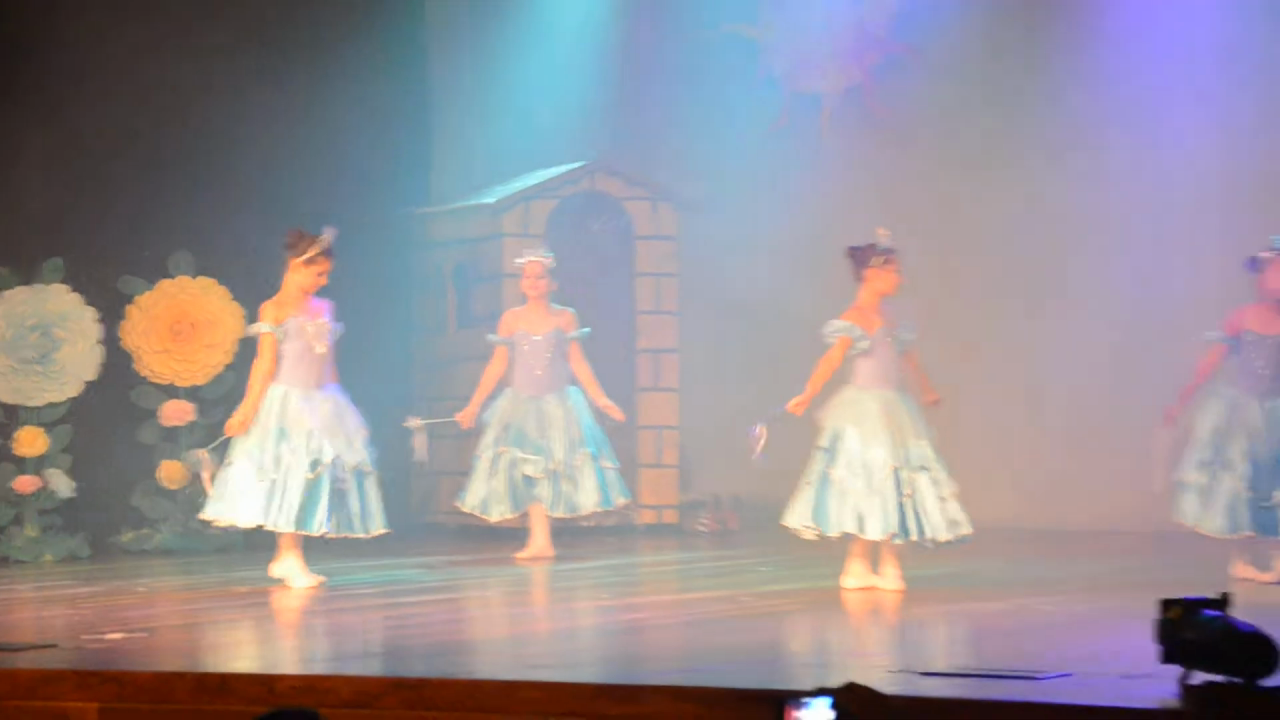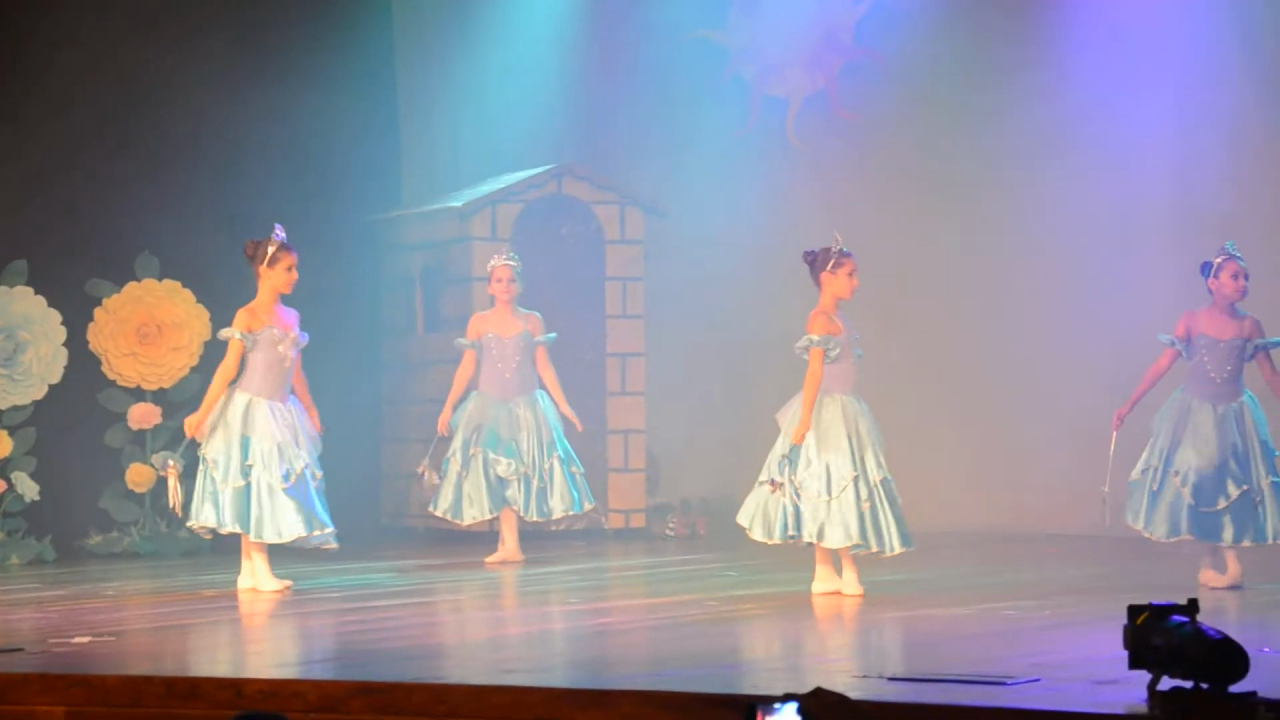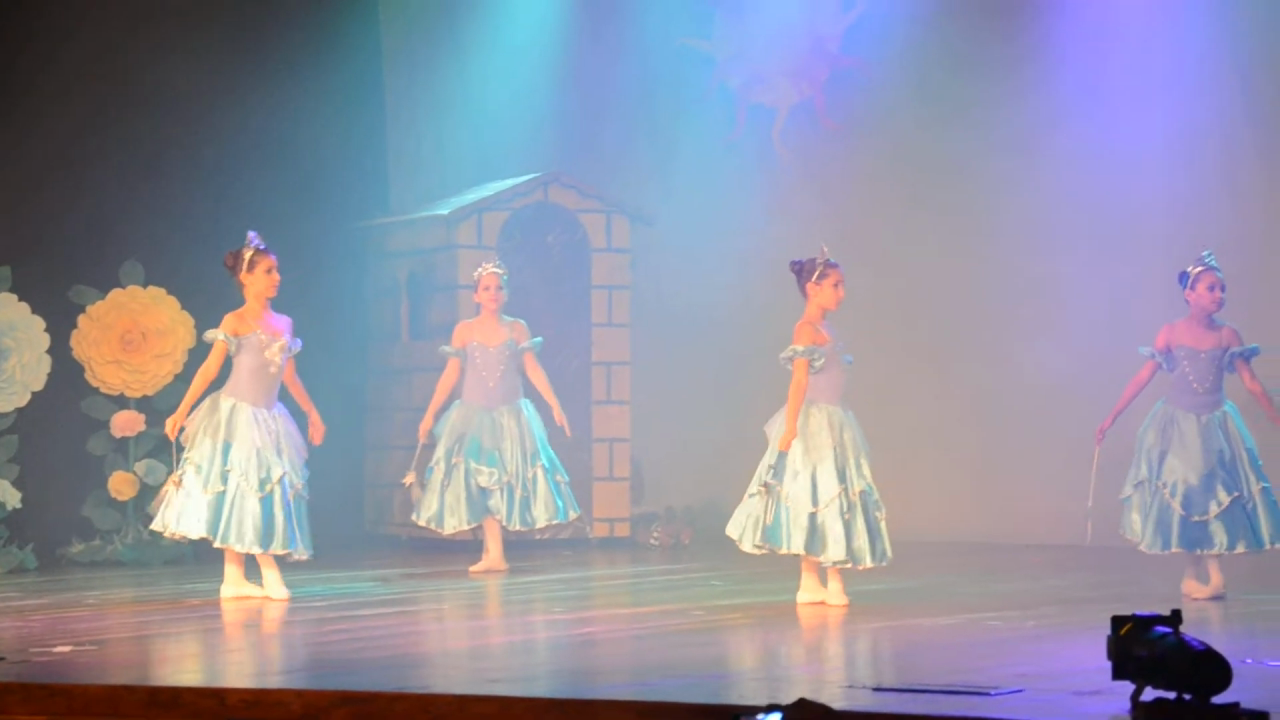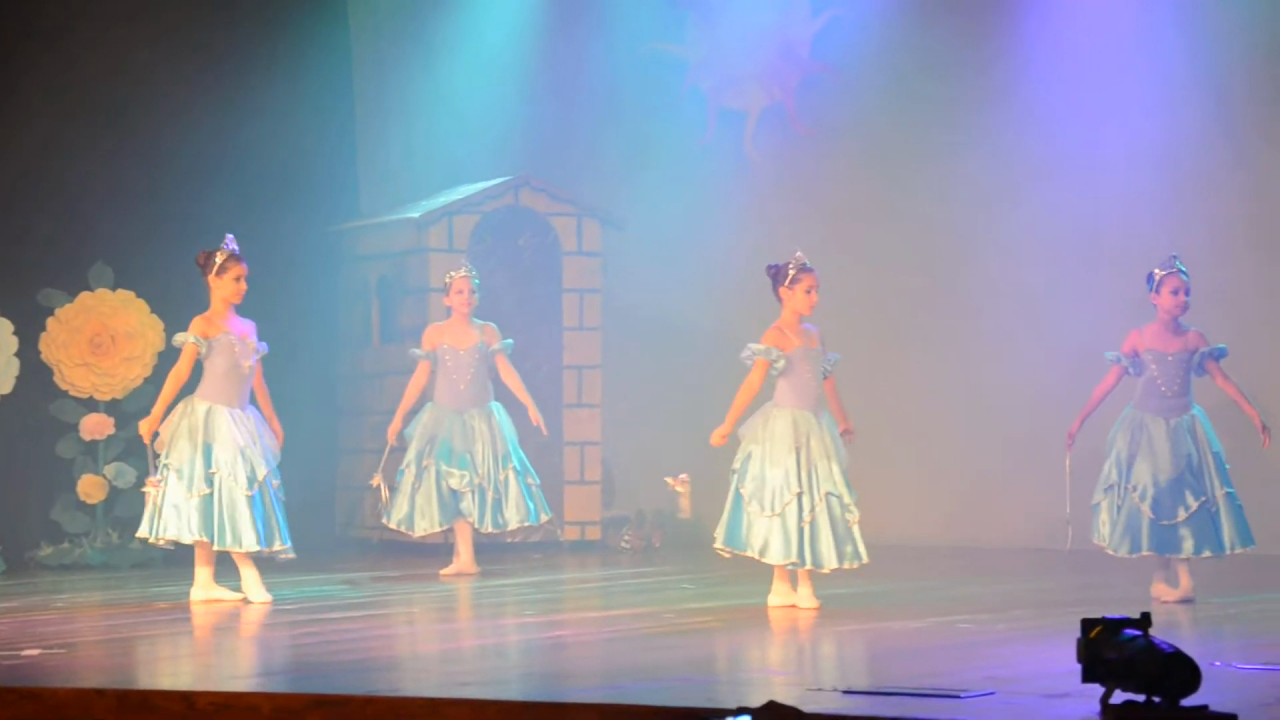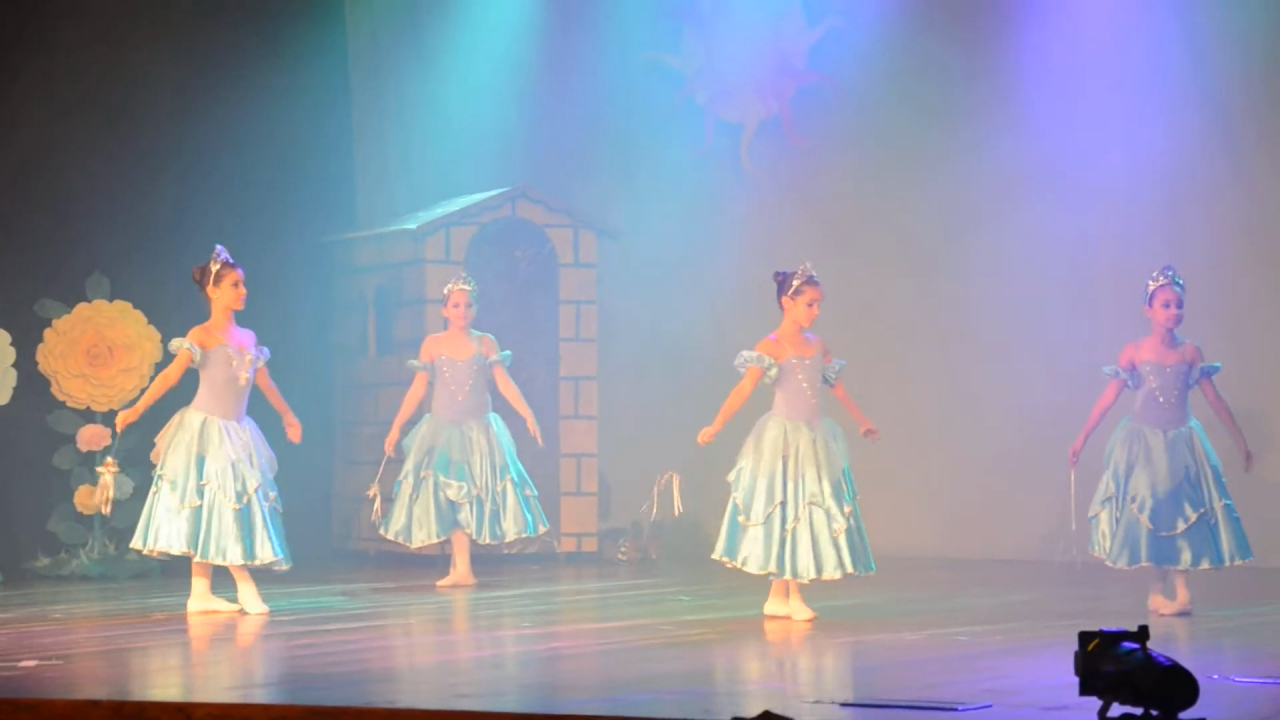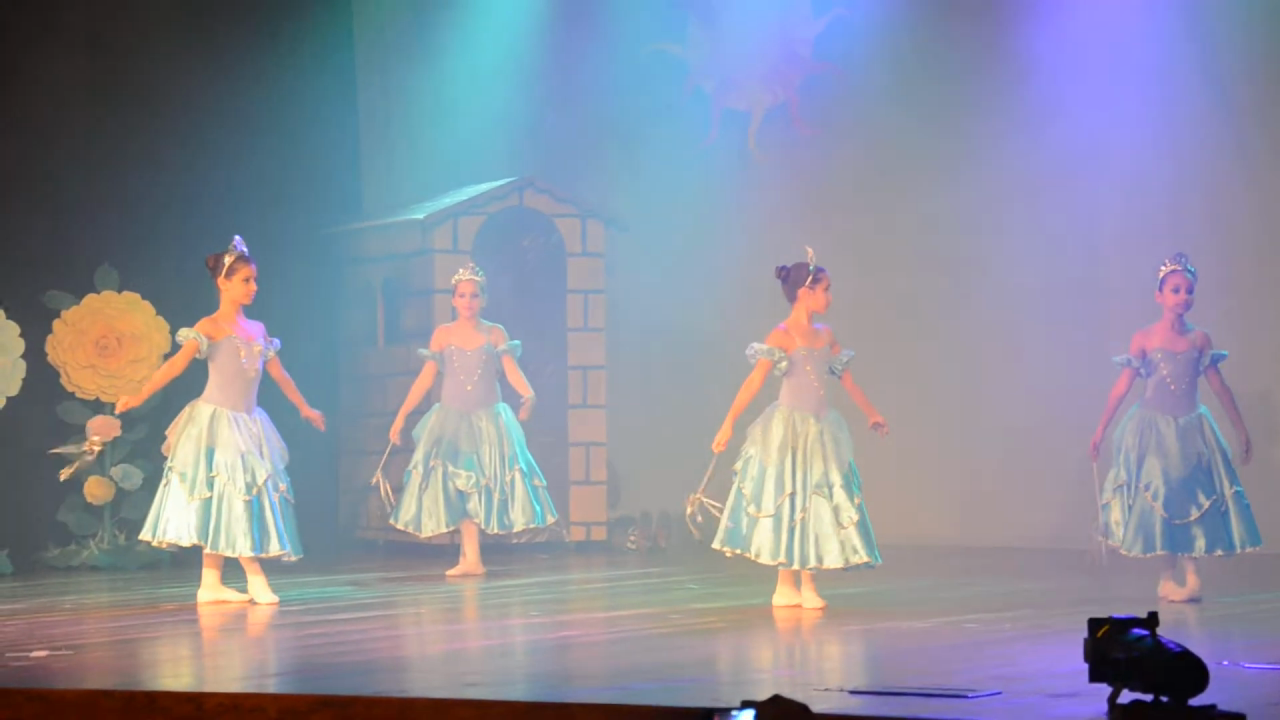
dt=0.4s
person 1, frame 1
left shoulder: (324, 307)
right shoulder: (273, 309)
right elbow: (265, 362)
left wrist: (335, 405)
right wrist: (247, 409)
left hip: (323, 403)
right hip: (288, 401)
left knee: (320, 475)
right knee: (292, 476)
left ankle: (285, 558)
right ankle: (293, 562)
person 1, frame 2
left shoulder: (292, 316)
right shoulder: (247, 316)
right elbow: (229, 367)
left wrist: (309, 409)
right wrist: (203, 412)
left hip: (284, 411)
right hip: (251, 410)
left knee: (282, 485)
right knee: (256, 486)
left ankle: (250, 571)
right ankle: (258, 567)
person 1, frame 3
left shoulder: (284, 323)
right shoulder: (235, 321)
left elbow: (289, 375)
right elbow: (210, 368)
left wrist: (313, 414)
right wrist: (182, 411)
left hip: (269, 418)
right hip: (236, 415)
left knee: (269, 492)
right knee: (240, 493)
left ankle: (234, 579)
right ankle: (269, 569)
person 1, frame 4
left shoulder: (248, 326)
right shoulder: (203, 324)
right elbow: (181, 371)
left wrist: (272, 421)
right wrist: (155, 415)
left hip: (242, 419)
right hip: (209, 418)
left knee: (227, 499)
right knee: (218, 495)
left ankle: (204, 582)
right ankle: (248, 574)
person 1, frame 5
left shoulder: (248, 337)
right shoulder: (201, 335)
left elbow: (265, 381)
right elbow: (172, 374)
left wrist: (288, 416)
right wrist: (137, 409)
left hip: (238, 431)
right hip: (206, 429)
left knee: (221, 510)
right knee: (212, 507)
left ankle: (201, 593)
right ankle: (244, 585)
person 1, frame 6
left shoulder: (257, 329)
right shoulder: (209, 327)
left elbow: (278, 371)
right elbow: (177, 364)
left wrist: (304, 407)
right wrist: (140, 396)
left hip: (249, 422)
right hip: (217, 421)
left knee: (237, 500)
right knee: (223, 499)
left ankle: (212, 584)
right ankle: (254, 575)
person 2, frame 1
left shoulder: (886, 317)
right shoulder: (856, 315)
left elbow: (905, 356)
right elbow: (834, 357)
left wrist: (926, 390)
right wrist: (808, 394)
left hip: (892, 407)
right hip: (865, 408)
left knee: (897, 481)
right knee: (873, 481)
left ankle: (888, 564)
right ankle: (858, 565)
person 2, frame 2
left shoulder: (837, 318)
right shoulder: (821, 319)
right elbow: (815, 370)
right wrist: (805, 418)
left hip: (845, 413)
right hip: (826, 414)
left knee: (848, 490)
right knee: (831, 489)
left ankle: (827, 573)
right ankle: (828, 571)
person 2, frame 3
left shoulder: (828, 329)
right shoulder: (805, 329)
right elbow: (799, 380)
left wrist: (841, 423)
right wrist: (790, 428)
left hip: (834, 423)
right hip: (813, 424)
left knee: (834, 499)
right knee: (817, 498)
left ankle: (820, 581)
right ankle: (817, 582)
person 2, frame 4
left shoulder: (813, 333)
right shoulder: (775, 335)
left elbow: (827, 381)
right elbow: (754, 381)
left wrist: (842, 421)
right wrist: (728, 423)
left hip: (813, 427)
right hip: (784, 426)
left knee: (812, 502)
right knee: (788, 501)
left ankle: (793, 585)
right ankle: (790, 585)
person 2, frame 5
left shoulder: (818, 343)
right shoulder: (771, 345)
left elbow: (837, 387)
right elbow: (745, 388)
left wrist: (863, 422)
right wrist: (717, 424)
left hip: (815, 437)
right hip: (783, 437)
left knee: (809, 510)
right knee: (784, 510)
left ankle: (789, 594)
right ankle: (783, 596)
person 2, frame 6
left shoulder: (826, 335)
right shoulder: (781, 336)
left elbow: (846, 378)
right elbow: (755, 381)
left wrist: (872, 413)
right wrist: (728, 424)
left hip: (821, 429)
right hip: (789, 428)
left knee: (818, 503)
right knee: (790, 503)
left ankle: (805, 584)
right ankle: (788, 586)
person 3, frame 1
right shoulder: (1243, 317)
right elbow: (1212, 360)
right wrist: (1181, 402)
right hip: (1236, 407)
right knee: (1238, 477)
left ankle: (1241, 559)
right ankle: (1241, 559)
person 3, frame 2
left shoulder: (1250, 325)
right shoulder: (1192, 320)
right elbow: (1163, 364)
right wrist: (1129, 405)
left hip: (1234, 414)
right hip: (1194, 411)
left knee: (1227, 485)
right knee: (1196, 481)
left ankle: (1210, 566)
person 3, frame 3
left shoulder: (1228, 335)
right shoulder: (1171, 332)
left elbow: (1250, 381)
right elbow: (1143, 377)
right wrist: (1111, 418)
left hip: (1215, 424)
right hip: (1177, 423)
left knee: (1211, 494)
right knee: (1185, 493)
left ankle: (1193, 576)
person 3, frame 4
left shoulder: (1194, 339)
right shoulder: (1137, 337)
left elbow: (1222, 379)
right elbow: (1110, 381)
left wrist: (1255, 415)
right wrist: (1079, 421)
left hip: (1183, 428)
right hip: (1145, 427)
left knee: (1181, 498)
right knee: (1151, 497)
left ankle: (1162, 579)
person 3, frame 5
left shoulder: (1190, 351)
right shoulder: (1134, 351)
left elbow: (1214, 397)
right elbow: (1109, 396)
left wrist: (1240, 440)
right wrist: (1082, 438)
left hip: (1182, 441)
right hip: (1143, 440)
left knee: (1179, 510)
right knee: (1149, 510)
left ankle: (1159, 591)
person 3, frame 6
left shoulder: (1200, 338)
right shoulder: (1144, 338)
left elbow: (1219, 386)
right elbow: (1122, 386)
left wrist: (1241, 430)
right wrist: (1101, 429)
left hip: (1191, 428)
right hip: (1153, 428)
left knee: (1188, 498)
right knee: (1159, 498)
left ankle: (1169, 579)
person 4, frame 1
left shoulder: (565, 317)
right shoulder: (511, 318)
left elbow: (578, 362)
right elbow: (497, 365)
left wrist: (600, 398)
right wrist: (474, 404)
left hip: (558, 403)
right hip: (522, 404)
left knee: (553, 466)
right knee: (528, 469)
left ankle: (539, 538)
right ankle: (541, 540)
person 4, frame 2
left shoulder: (533, 320)
right shoulder: (478, 322)
left elbow: (544, 366)
right elbow: (467, 367)
left wrist: (563, 404)
right wrist: (448, 408)
left hip: (526, 406)
right hip: (489, 406)
left knee: (521, 471)
right knee: (494, 472)
left ankle: (508, 542)
right ankle: (510, 545)
person 4, frame 3
left shoulder: (518, 328)
right shoulder: (463, 330)
left elbow: (533, 369)
right elbow: (451, 374)
left wrist: (555, 404)
right wrist: (429, 414)
left hip: (510, 415)
right hip: (474, 415)
left knee: (506, 479)
right knee: (479, 480)
left ankle: (492, 551)
right ankle: (494, 554)
person 4, frame 4
left shoulder: (488, 332)
right shoulder: (433, 333)
left elbow: (506, 371)
right elbow: (420, 377)
left wrist: (530, 405)
right wrist: (399, 416)
left hip: (481, 418)
right hip: (444, 418)
left knee: (476, 481)
right knee: (449, 484)
left ankle: (462, 554)
right ankle: (465, 557)
person 4, frame 5
left shoulder: (486, 343)
right shoulder: (432, 344)
left elbow: (504, 382)
right elbow: (418, 388)
left wrist: (528, 415)
right wrist: (396, 427)
left hip: (479, 429)
right hip: (442, 430)
left knee: (474, 494)
right knee: (448, 495)
left ankle: (459, 565)
right ankle: (462, 569)
person 4, frame 6
left shoulder: (496, 333)
right shoulder: (442, 334)
left elbow: (512, 370)
right elbow: (425, 378)
left wrist: (529, 395)
right wrist: (401, 415)
left hip: (488, 419)
right hip: (451, 420)
left knee: (484, 485)
right knee: (456, 485)
left ankle: (467, 554)
right ankle: (472, 558)
